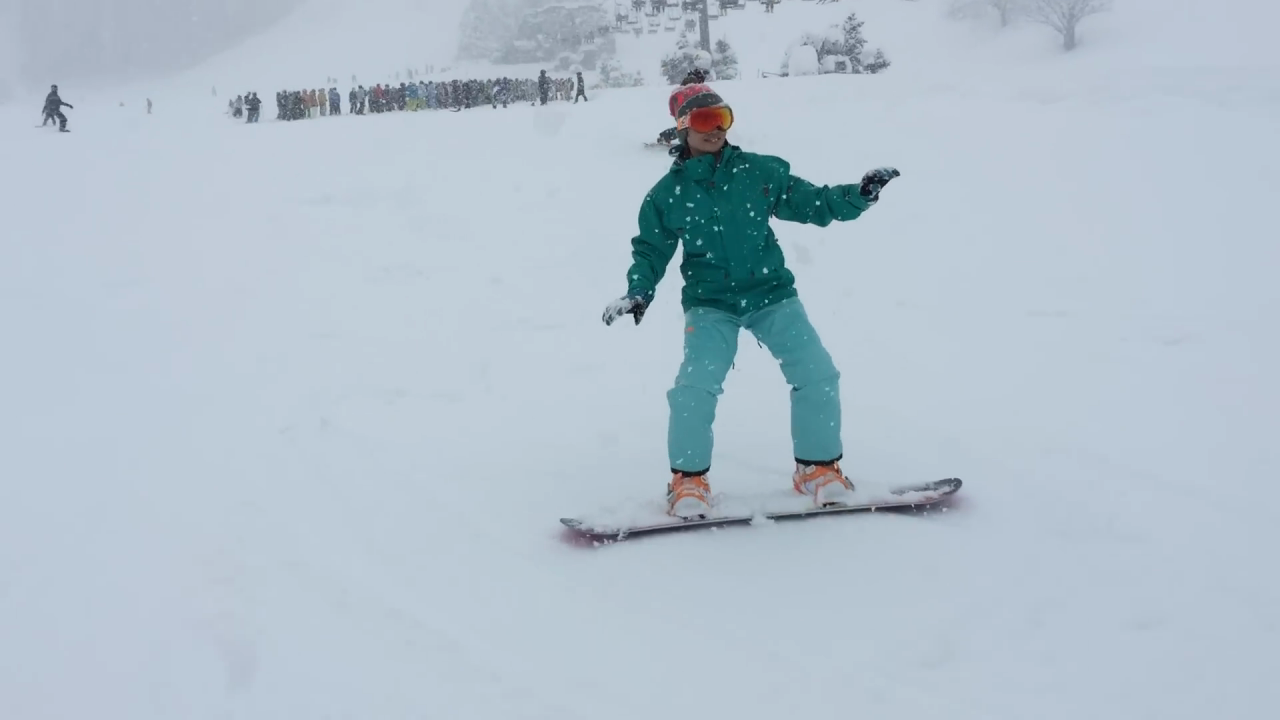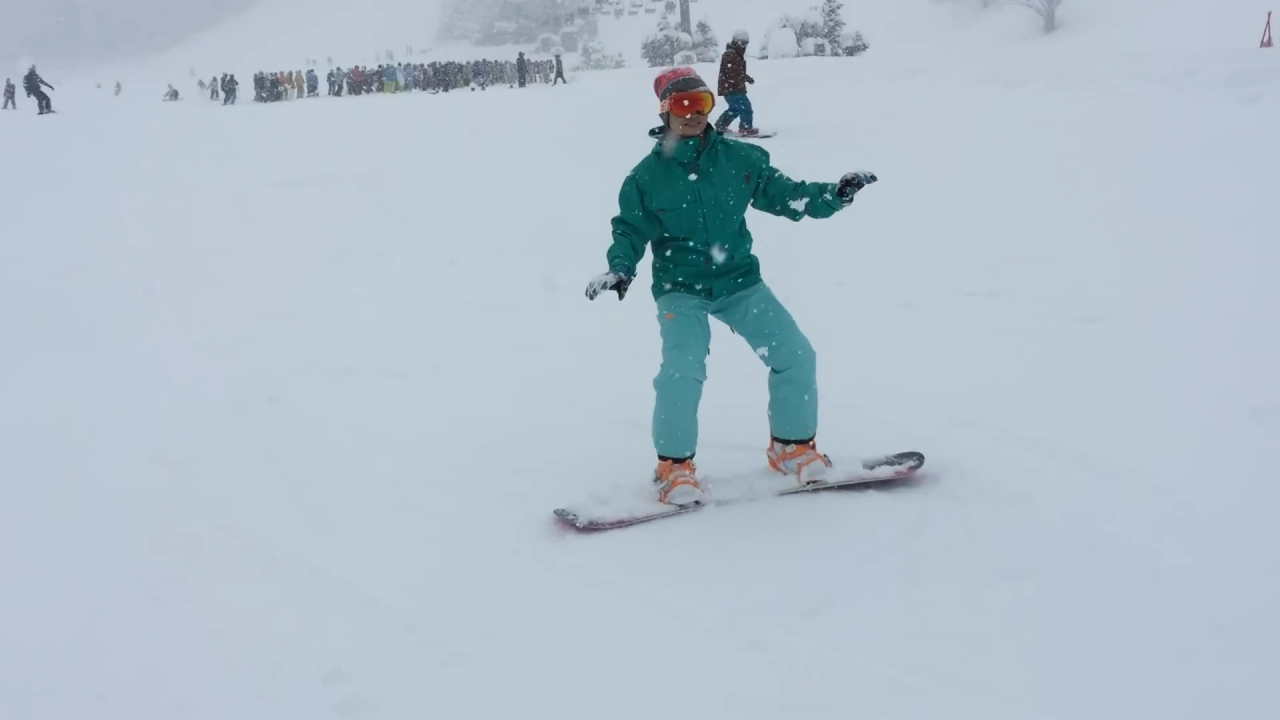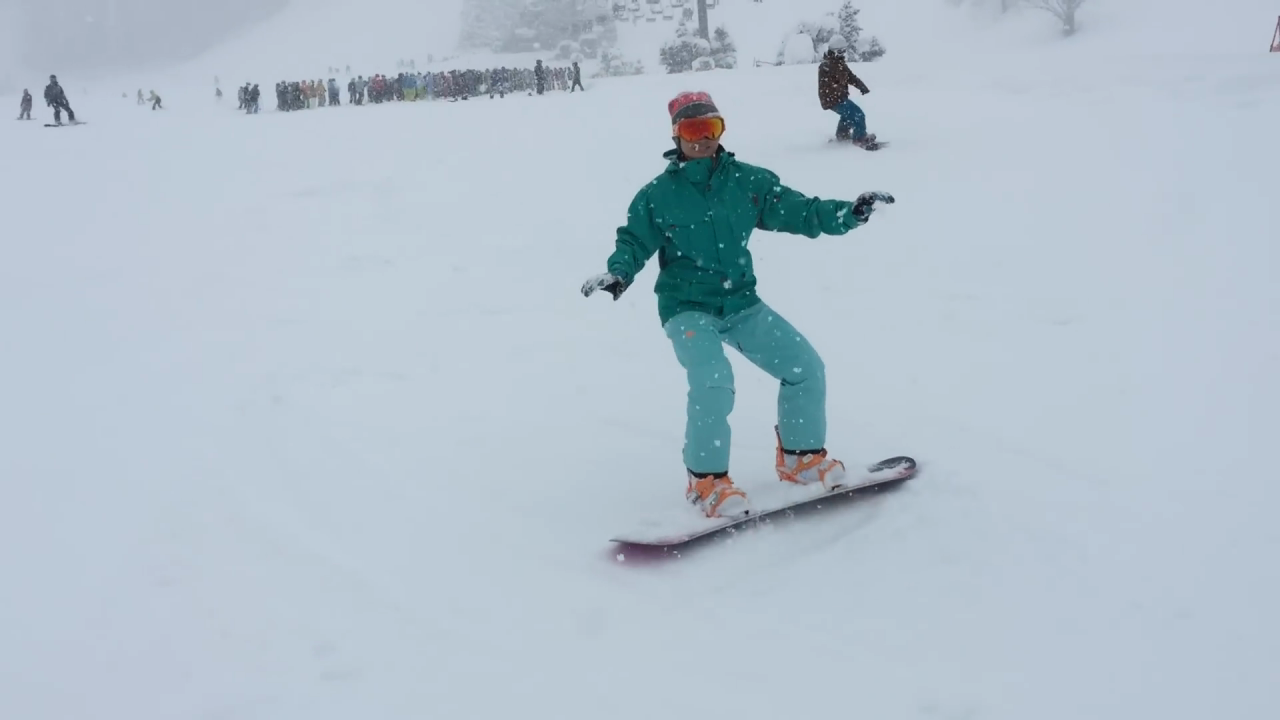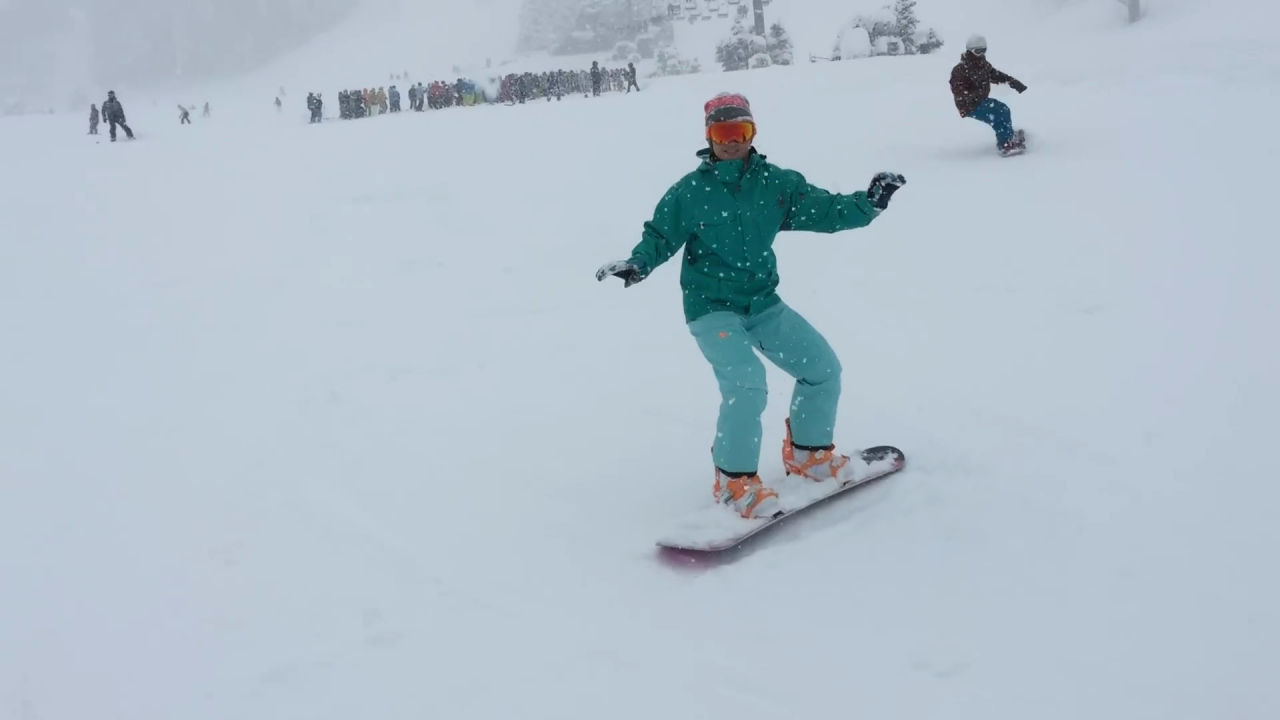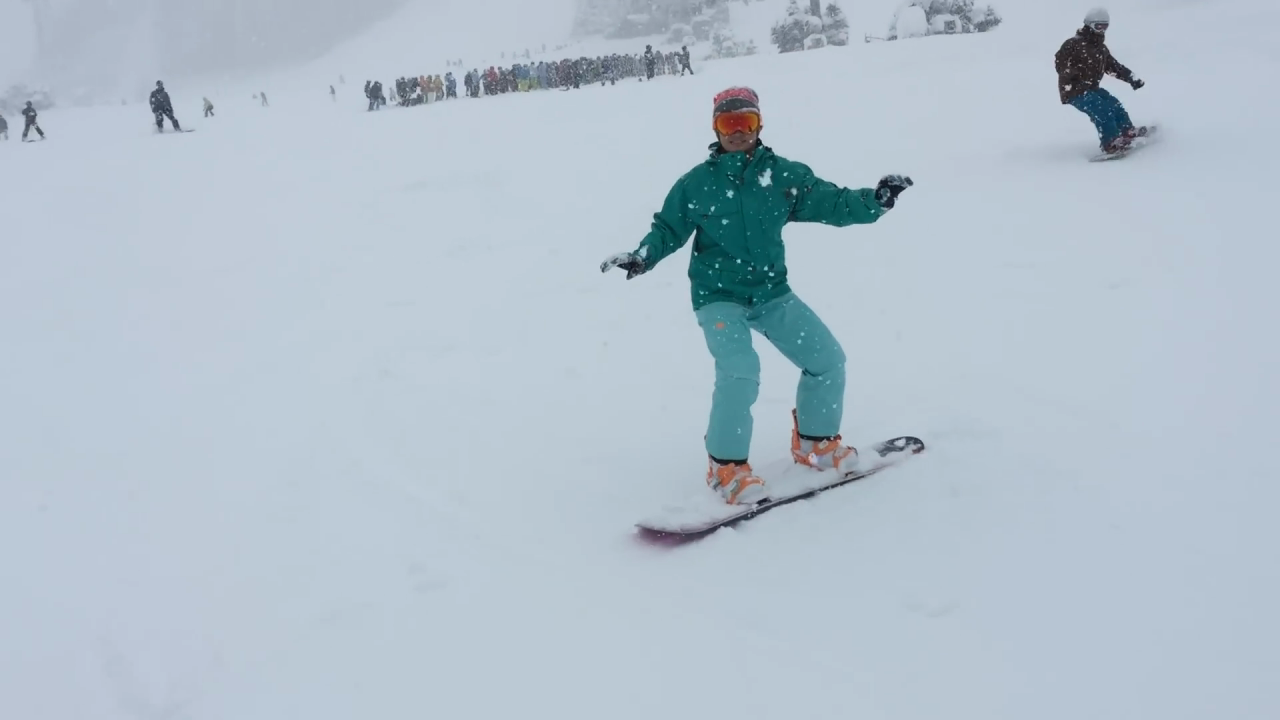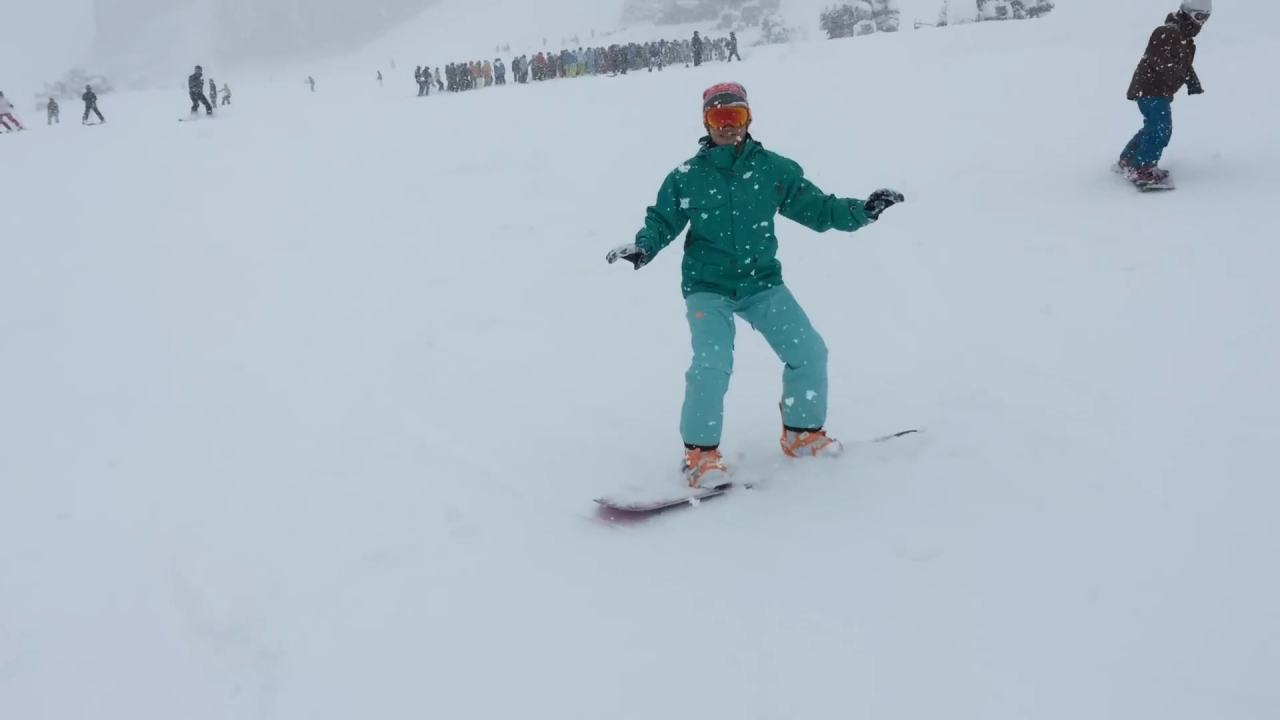
dt=0.4s
person 1, frame 1
left shoulder: (761, 171)
right shoulder: (666, 194)
left elbow: (812, 204)
right elbow: (650, 251)
left wrist: (859, 195)
right wrist: (639, 292)
left hip: (772, 293)
right hip: (709, 303)
left knee: (817, 373)
right knee: (694, 386)
left ankle: (818, 468)
right ankle: (688, 479)
person 1, frame 2
left shoulder: (740, 158)
right shoulder: (647, 175)
left elbow: (786, 196)
right elbow: (629, 230)
left wrist: (835, 195)
right wrist: (621, 269)
left hip: (740, 280)
right hip: (681, 288)
left knee: (795, 354)
right knee: (682, 371)
left ankle: (792, 446)
right ankle: (674, 465)
person 1, frame 3
left shoulder: (749, 181)
right shoulder: (657, 195)
left elbow: (800, 212)
right elbow: (634, 242)
left wrist: (851, 211)
right wrist: (618, 273)
left hip: (742, 303)
right hip: (686, 308)
left knee: (805, 366)
right knee: (712, 382)
left ankle: (800, 457)
right ankle: (706, 480)
person 1, frame 4
left shoulder: (777, 183)
right shoulder: (688, 192)
left elbow: (825, 211)
right elbow: (660, 237)
left wrist: (870, 202)
right wrist: (637, 265)
left hip: (764, 303)
right hip: (711, 307)
left knee: (823, 367)
right knee: (746, 384)
left ankle: (809, 453)
right ankle: (736, 480)
person 1, frame 5
left shoulder: (785, 175)
right shoulder: (694, 184)
left elbow: (832, 203)
right elbow: (668, 229)
left wrist: (875, 201)
right wrist: (643, 256)
left hip: (771, 293)
right hip: (717, 297)
left knee: (827, 358)
right knee: (739, 373)
left ankle: (816, 443)
right ankle: (726, 468)
person 1, frame 6
left shoulder: (774, 169)
right shoulder: (686, 177)
left elbow: (817, 209)
right elbow: (662, 221)
left wrist: (863, 212)
right wrist: (643, 247)
left hip: (762, 283)
right hip: (707, 288)
left knee: (808, 351)
right knee: (711, 363)
left ankle: (803, 434)
